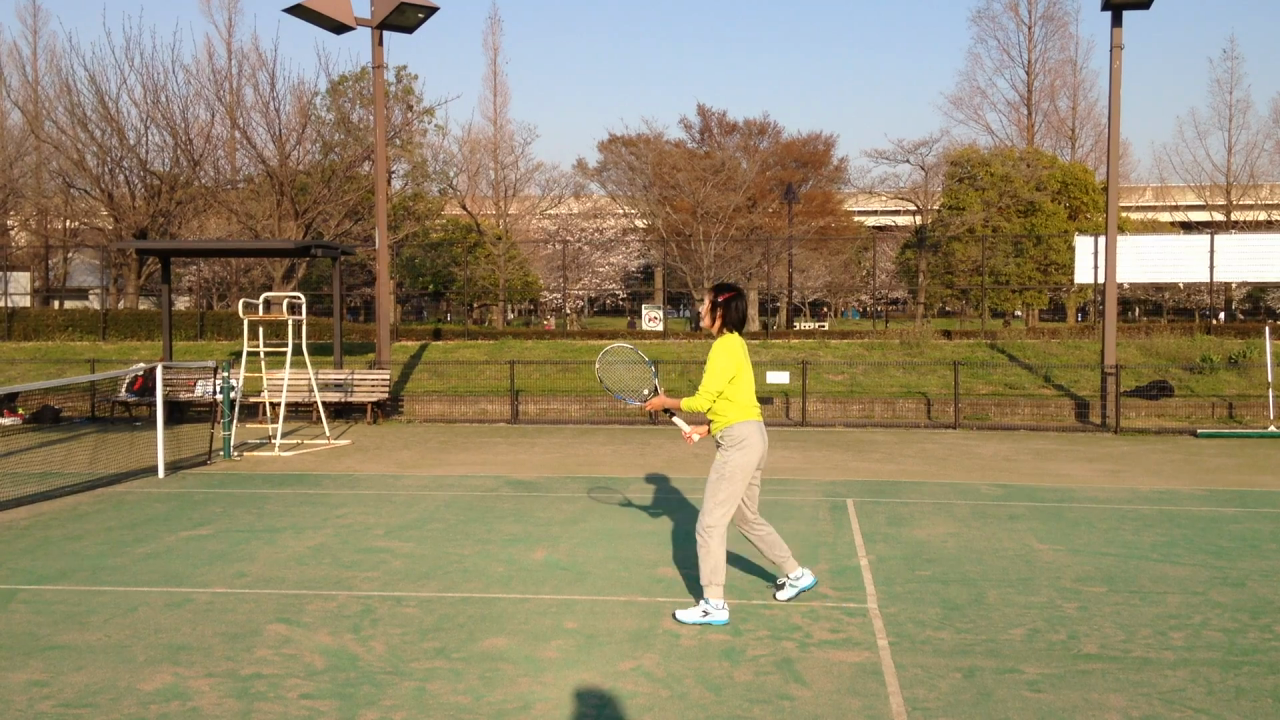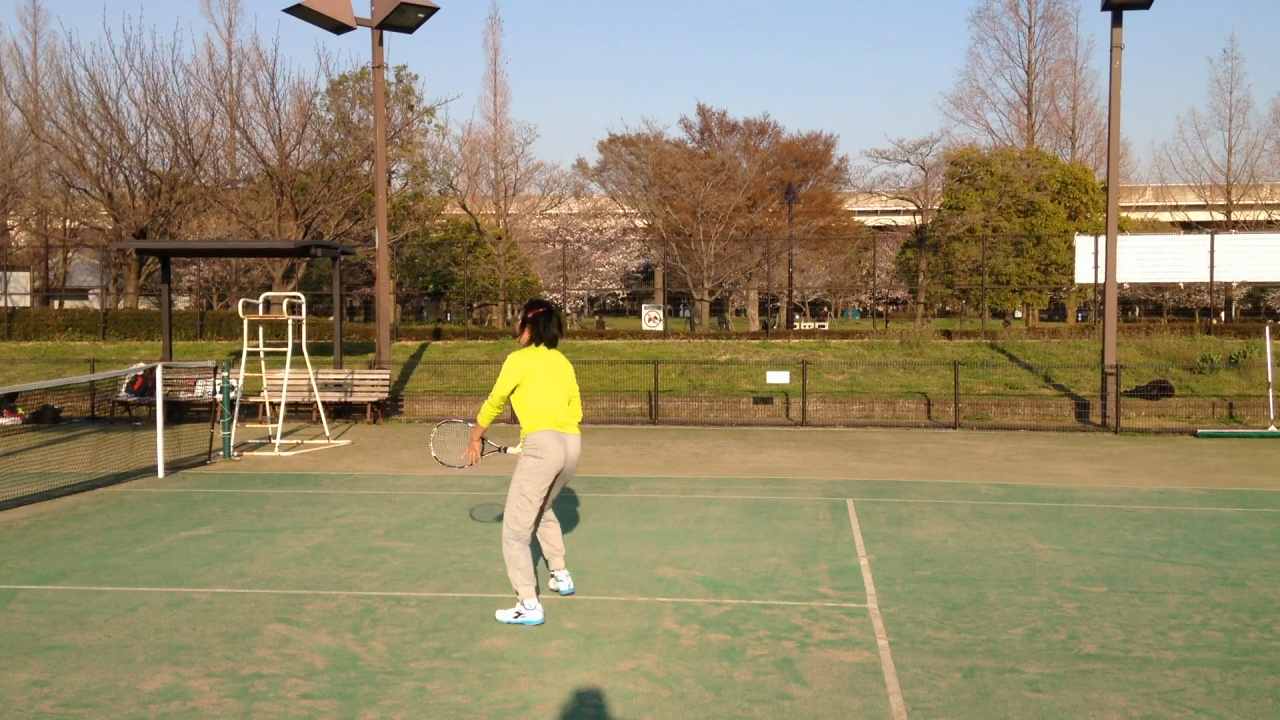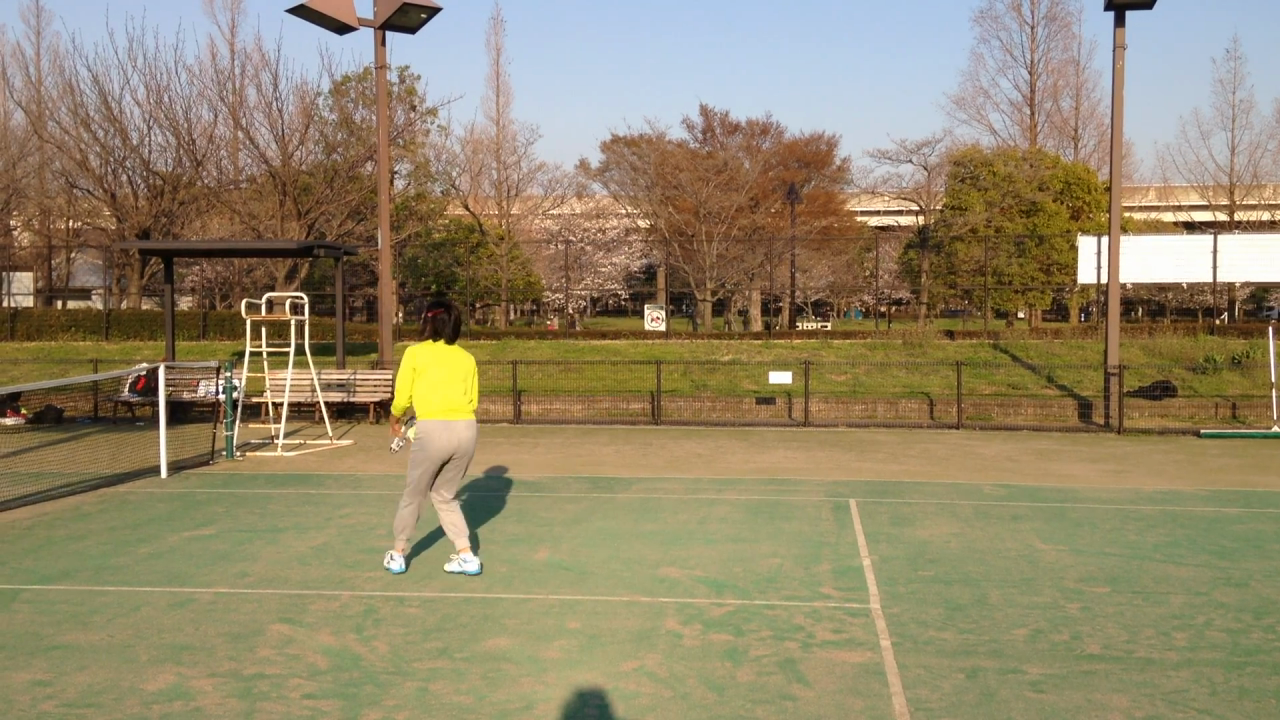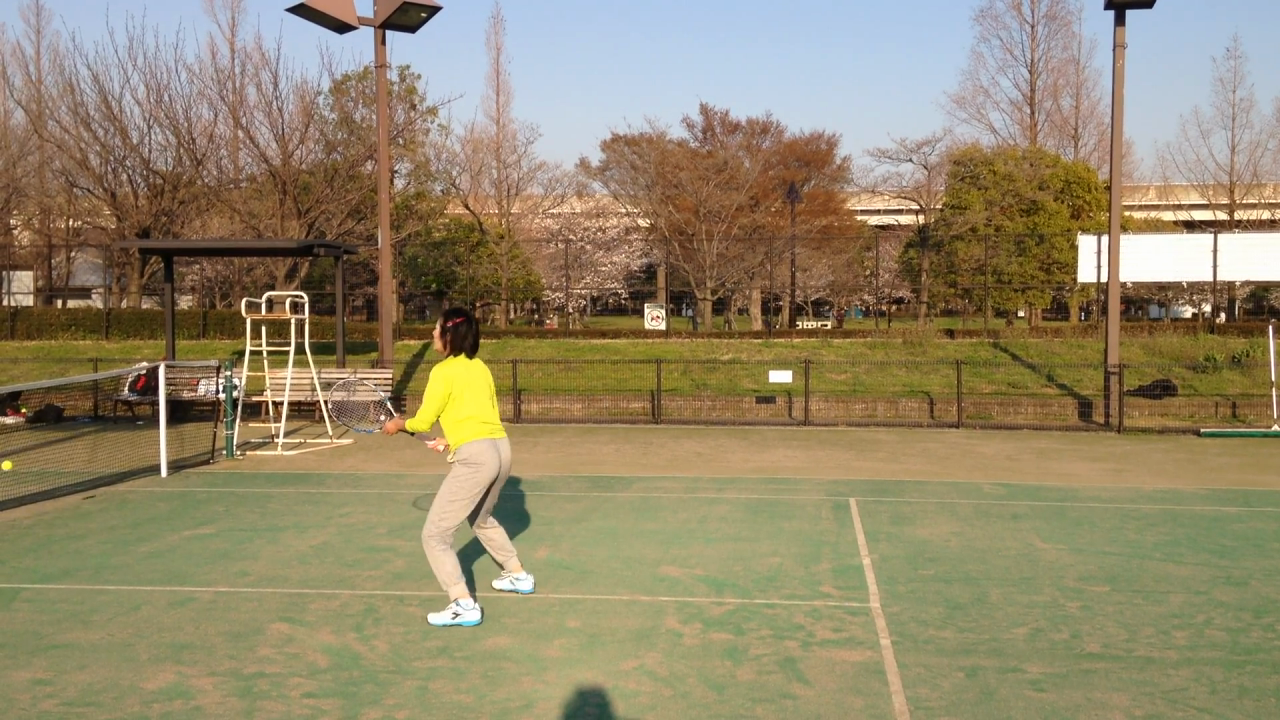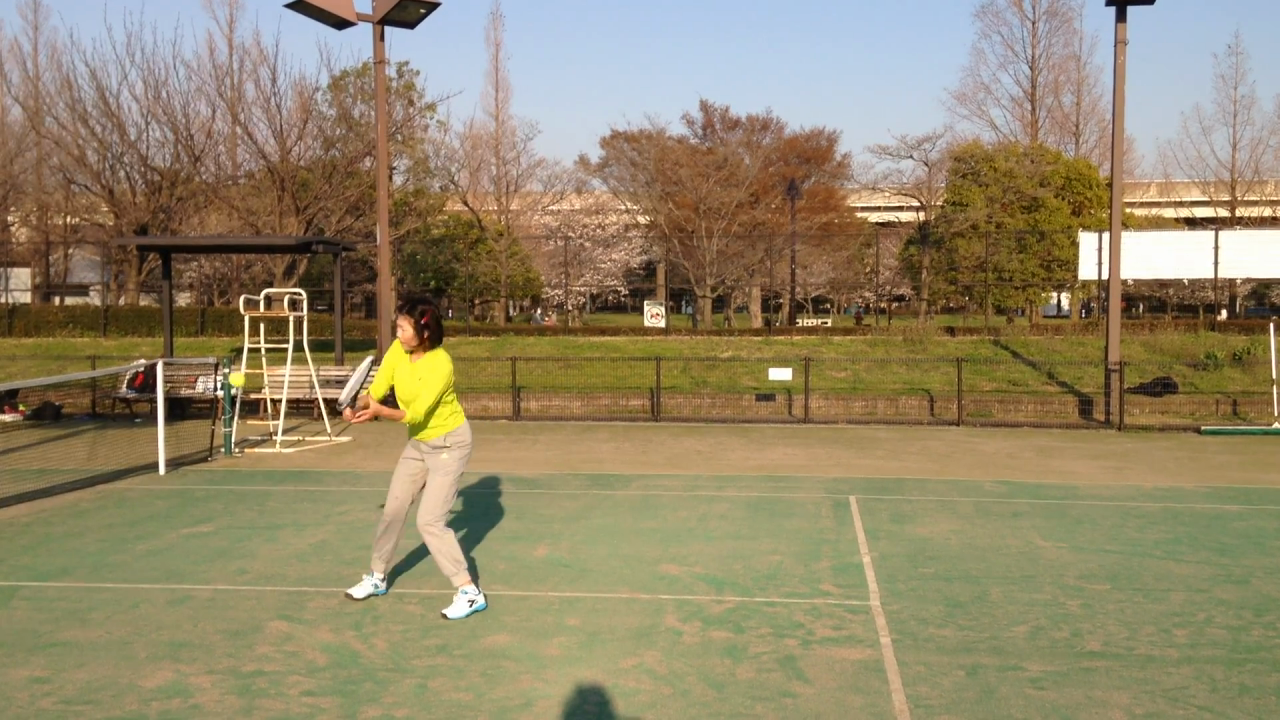
dt=1s
person 1, frame 1
left shoulder: (724, 347)
right shoulder: (732, 344)
left elbow: (702, 401)
left wrist: (665, 402)
right wrist: (706, 429)
left hip: (739, 443)
right hip: (745, 439)
left knee: (709, 524)
right knee: (745, 517)
left ankle: (713, 604)
right ankle: (795, 574)
person 1, frame 2
left shoulder: (519, 360)
right shoulder: (564, 363)
left elbow: (494, 404)
left wrist: (476, 438)
left hip: (542, 447)
right hip: (571, 445)
left knee: (514, 531)
right knee: (541, 511)
left ankle: (529, 605)
right ankle: (560, 576)
person 1, frame 3
left shoulder: (414, 353)
right shoulder: (467, 358)
left elbow: (401, 400)
left wrist: (395, 420)
left hip: (434, 432)
right hip: (466, 430)
left knee: (413, 496)
right knee: (445, 496)
left ankle: (398, 553)
right ankle: (466, 557)
person 1, frame 4
left shoulder: (443, 371)
right shoulder: (480, 367)
left elbow: (424, 421)
left wrist: (398, 424)
right wrist: (453, 438)
left hip: (474, 459)
right hip: (500, 451)
left knee: (434, 536)
right knee: (481, 520)
left ankle: (464, 604)
right ankle: (518, 574)
person 1, frame 5
left shoulder: (440, 365)
right shoulder: (398, 349)
left elbow: (415, 415)
right elbow: (378, 386)
left wrist: (383, 411)
right wrist: (364, 405)
left hip: (449, 444)
right hip: (418, 442)
left knee: (429, 521)
right knee: (392, 511)
left ankle: (469, 593)
right ankle: (376, 577)
